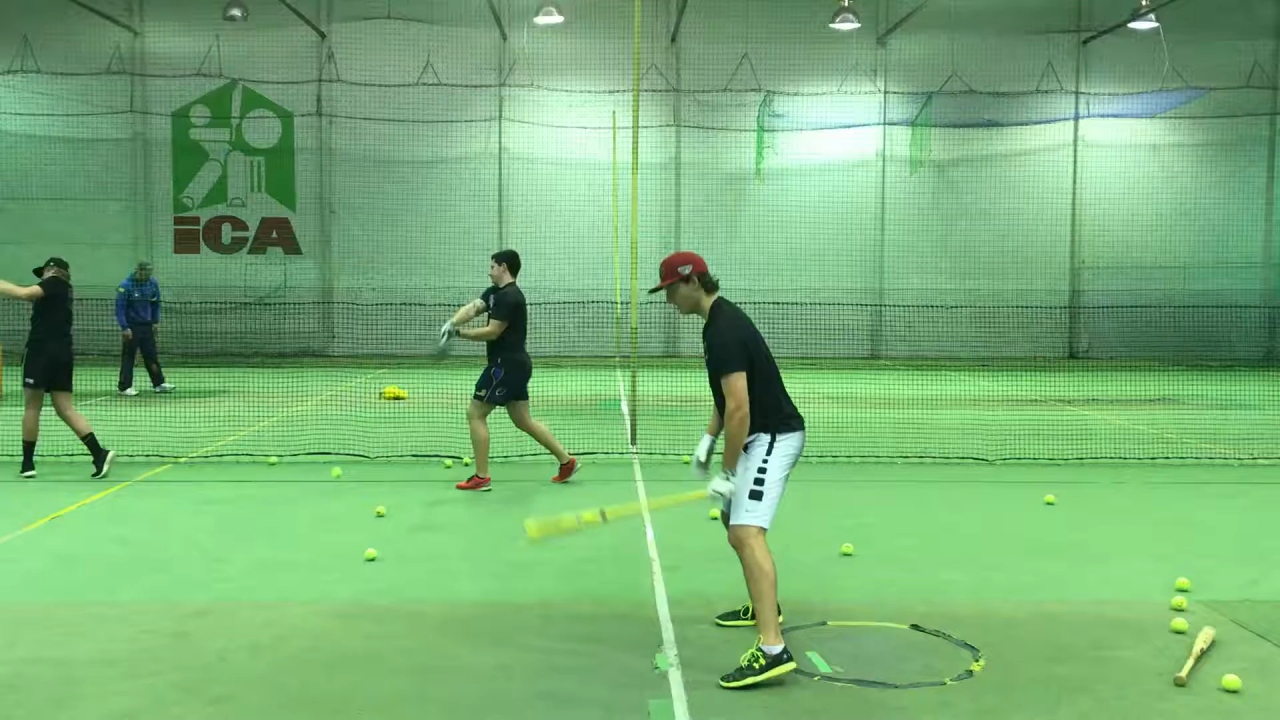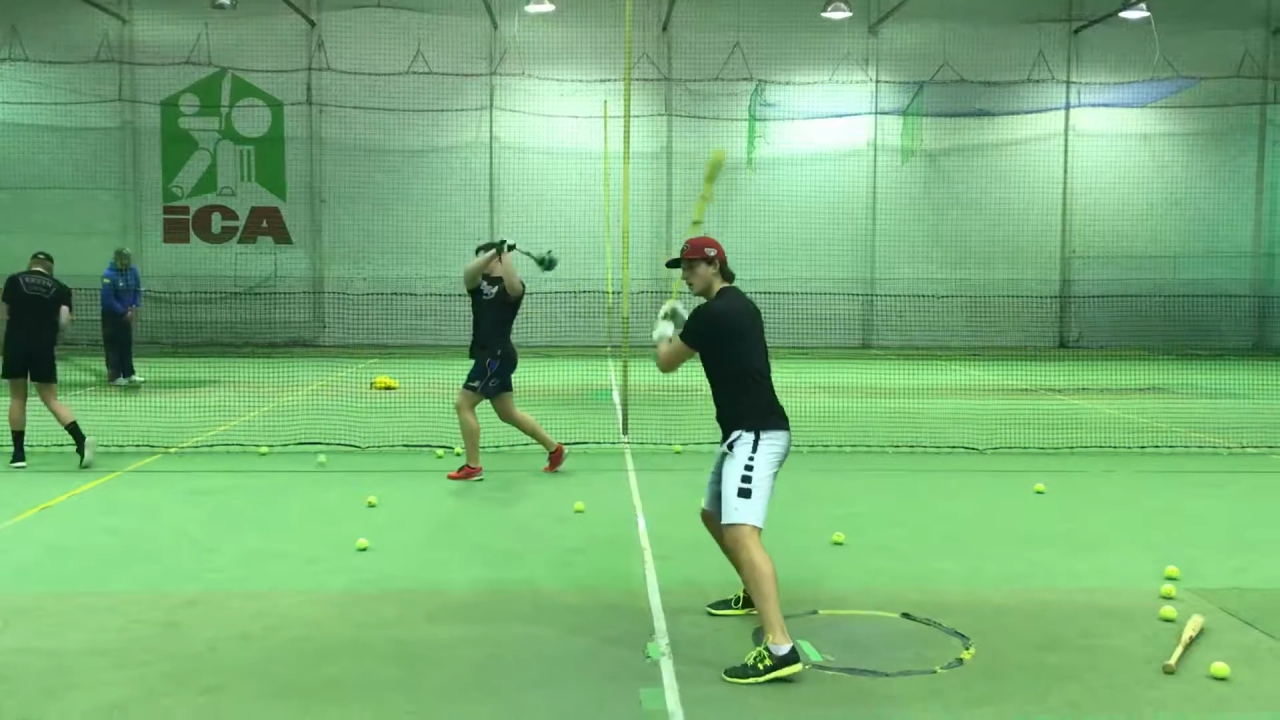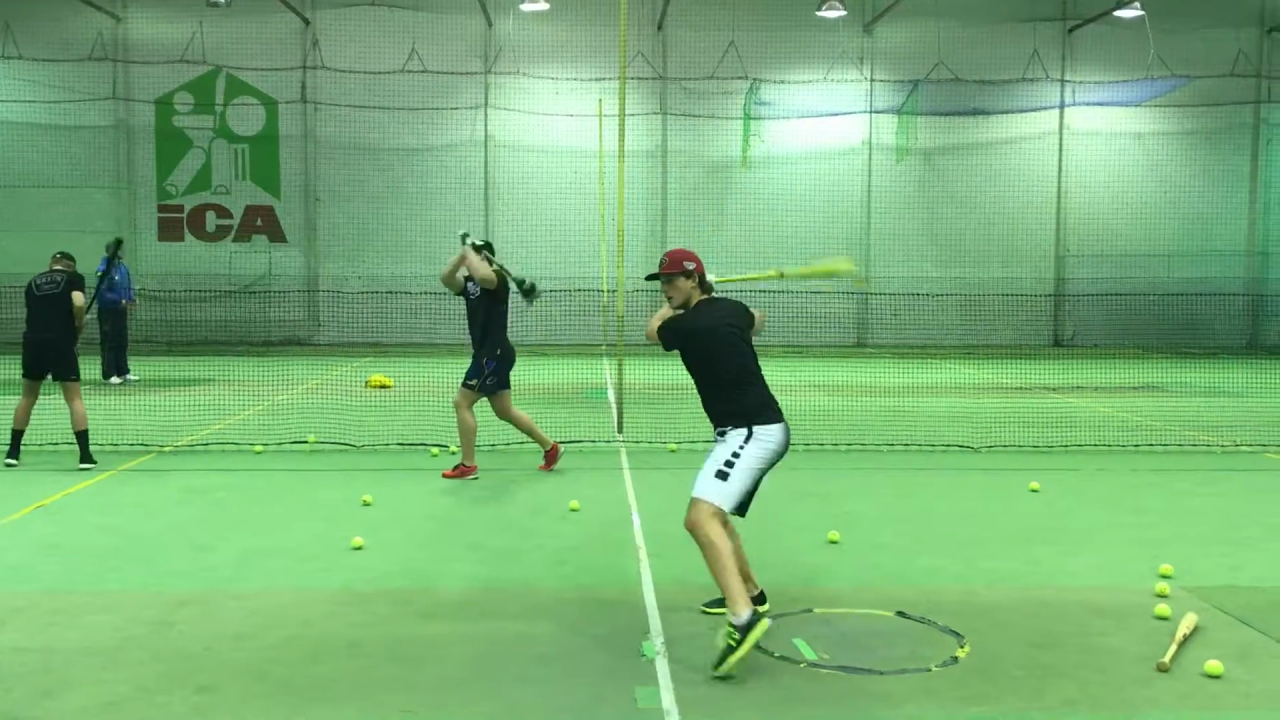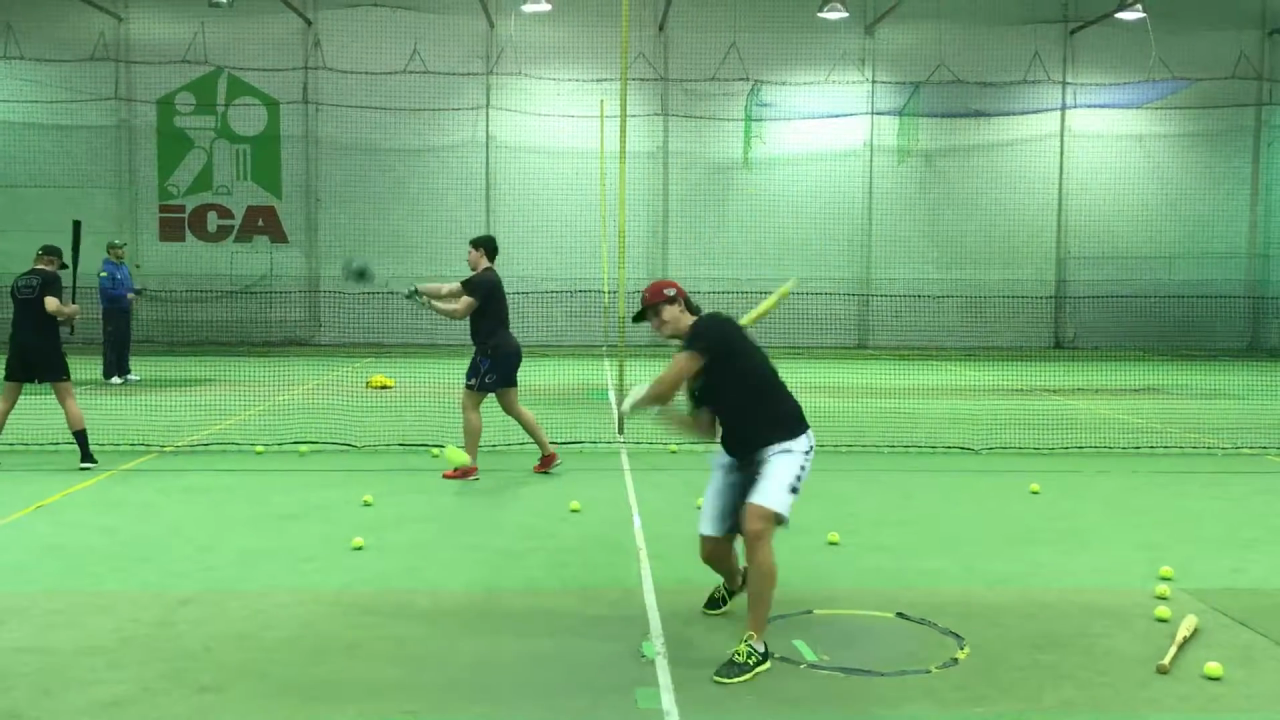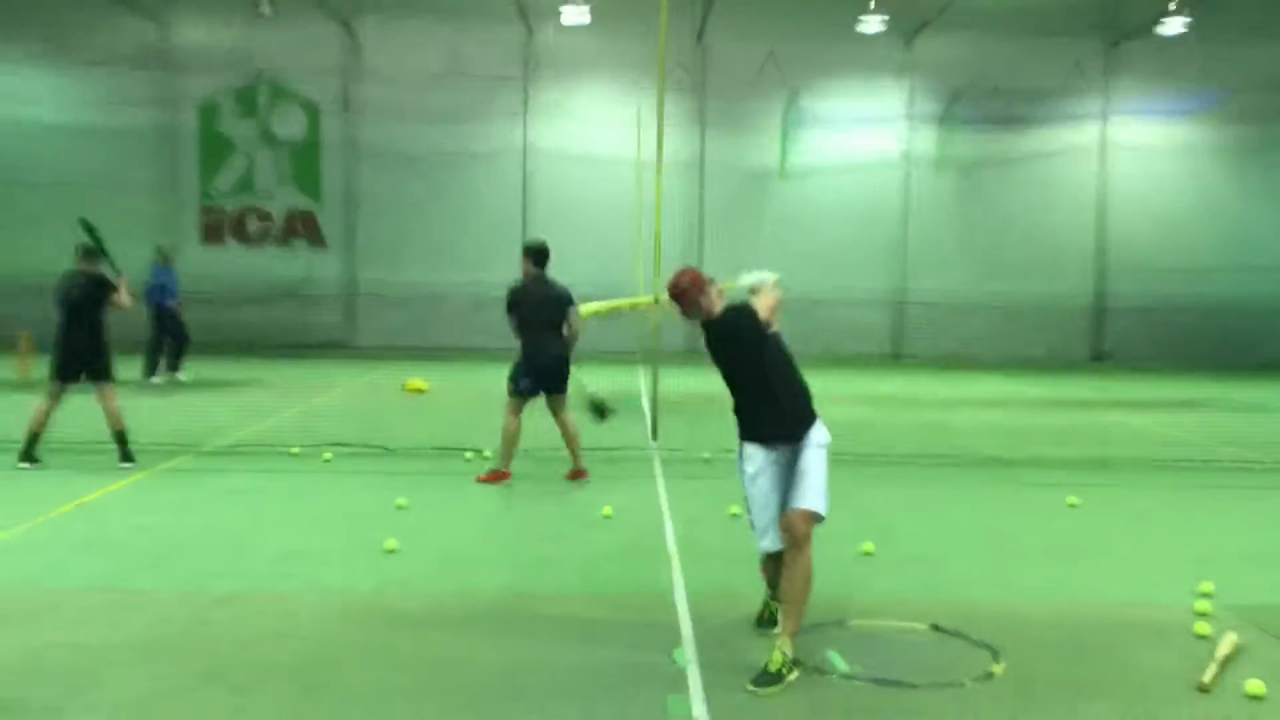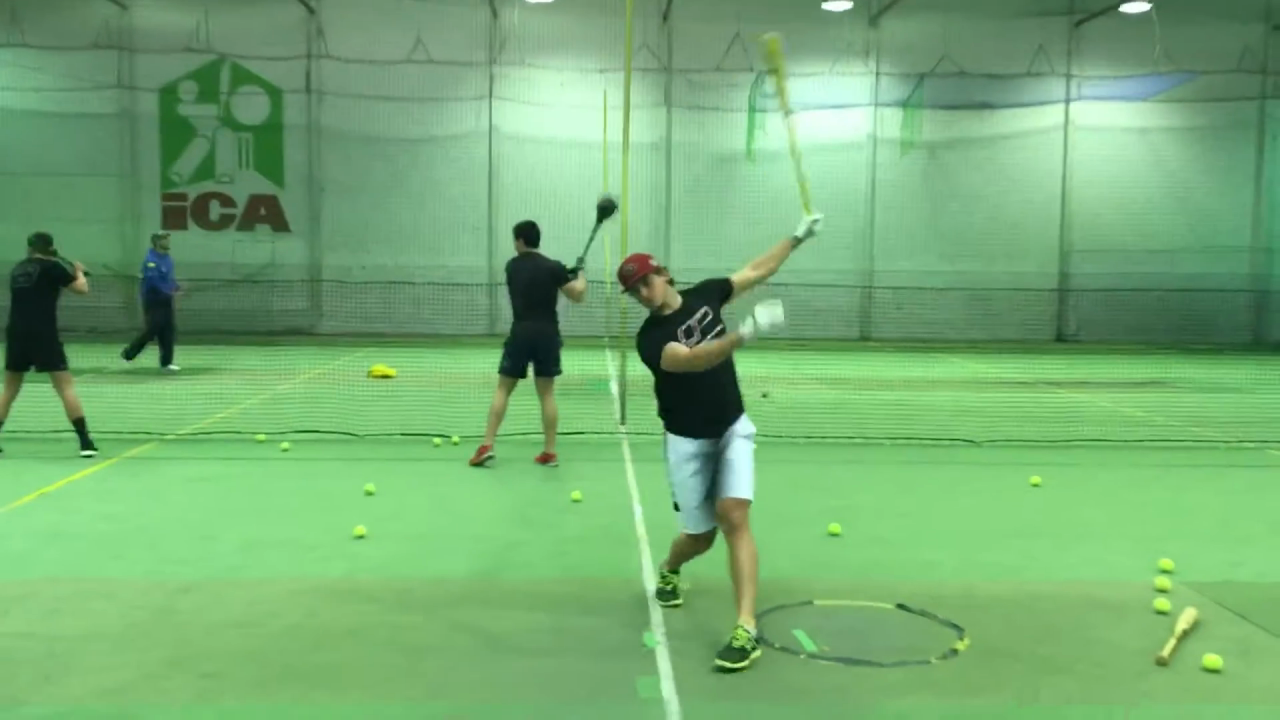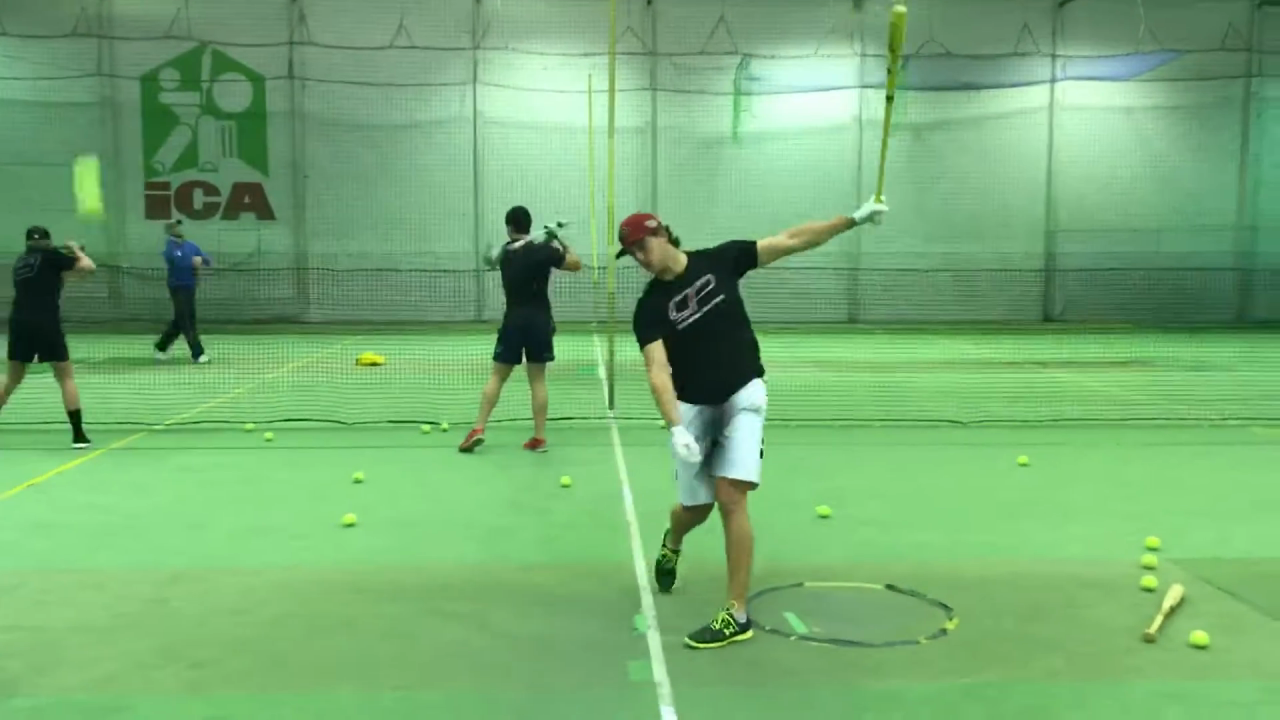
dt=0.5s
person 1, frame 1
left shoulder: (724, 332)
right shoulder: (722, 318)
left elbow: (739, 408)
left wrist: (726, 471)
right wrist: (707, 442)
left hip: (773, 437)
right hip: (765, 435)
left knee: (746, 533)
right knee: (733, 519)
left ankle: (772, 648)
right ankle: (764, 605)
person 1, frame 2
left shoulder: (712, 313)
right shoulder: (739, 305)
left elbow: (665, 360)
left wrist: (663, 334)
right wrist: (682, 325)
left hip: (756, 436)
right hip: (749, 432)
left knee: (740, 534)
right knee: (713, 516)
left ankle: (779, 649)
right ankle: (754, 595)
person 1, frame 3
left shoulder: (683, 327)
right shoulder: (733, 309)
left elbow: (652, 332)
right elbow: (758, 323)
left wrist: (674, 307)
left hip: (750, 432)
right hip: (770, 428)
left knee: (699, 516)
right knee: (711, 508)
left ankle: (743, 615)
right ankle: (749, 591)
person 1, frame 4
left shoulder: (712, 328)
right shoulder: (694, 365)
left elbow: (661, 387)
right elbow: (707, 431)
left wrist: (638, 399)
right wrist: (667, 412)
left hip: (786, 444)
right hip: (738, 453)
left knee: (755, 526)
right knee: (711, 549)
left ankle: (755, 644)
right ankle: (736, 582)
person 1, frame 5
left shoulder: (741, 320)
right shoulder: (723, 326)
right elbow: (767, 303)
left wrist: (762, 291)
right wrist: (764, 286)
left hip: (807, 433)
right hip: (762, 447)
left knee: (798, 528)
right knee: (774, 548)
left ankle: (786, 650)
right ankle: (774, 596)
person 1, frame 6
left shoulder: (704, 295)
right shoulder: (650, 337)
left elbow: (754, 270)
right elbow: (693, 360)
left wrist: (797, 238)
right wrist: (745, 332)
left hip: (733, 429)
right hip: (688, 440)
left knee: (733, 516)
right knee: (700, 535)
left ankle: (747, 629)
right ankle: (669, 571)
person 1, frame 7
left shoulder: (721, 259)
right shoulder: (649, 306)
left elbow: (789, 240)
right elbow: (658, 369)
left wrist: (853, 219)
right wrist: (675, 427)
left hip: (742, 396)
right hip: (693, 406)
left knee: (729, 497)
right knee: (694, 506)
left ankle: (737, 614)
right ankle: (671, 541)
person 2, frame 1
left shoulder: (510, 297)
right shoulder: (496, 292)
left elbow: (490, 332)
right elbow: (471, 309)
left wrist: (458, 332)
right wrist: (451, 323)
left hip: (506, 365)
right hip: (515, 364)
left knee: (475, 414)
right knee: (523, 420)
left ankle: (481, 477)
right ankle: (566, 460)
person 2, frame 2
left shoulder: (514, 287)
right shoulder: (479, 281)
left elbow: (513, 286)
right elbow: (469, 273)
left wrist: (505, 253)
right wrist: (493, 253)
left hip: (497, 355)
right hip: (489, 356)
left knee: (463, 404)
right knee: (507, 413)
left ankle: (473, 467)
right ankle: (554, 448)
person 2, frame 3
left shoulder: (496, 278)
right shoulder: (471, 283)
left elbow: (483, 275)
right elbow: (446, 279)
left wrist: (470, 249)
right wrist: (462, 255)
left hip: (494, 353)
right hip: (492, 353)
left knee: (462, 402)
right knee: (504, 410)
left ankle: (467, 465)
right ankle: (550, 447)
person 2, frame 4
left shoulder: (483, 280)
right shoulder: (481, 279)
left elbow: (460, 311)
right elbow: (445, 290)
left wrist: (430, 304)
right wrist: (421, 289)
left hip: (493, 351)
right hip: (506, 349)
left knee: (469, 404)
right knee: (512, 406)
left ankle: (469, 466)
right ankle: (547, 453)
person 2, frame 5
left shoulder: (516, 292)
right shoulder: (561, 293)
left elbow: (516, 327)
right elbow: (574, 328)
left hip: (532, 356)
right hip: (558, 356)
left knee: (513, 411)
right knee: (560, 411)
left ankle: (502, 469)
right ankle: (579, 467)
person 2, frame 6
left shoulder: (512, 267)
right shoulder: (554, 268)
right elbow: (577, 296)
left wrist: (565, 274)
right wrist: (580, 275)
left hip: (520, 335)
right hip: (548, 336)
left knee: (502, 390)
right knee: (547, 394)
left ankle: (487, 445)
right ankle: (550, 452)
person 2, frame 7
left shoulder: (507, 251)
right shoulder: (545, 253)
right elbow: (576, 264)
left wrist: (547, 239)
right wrist: (558, 238)
left hip: (513, 321)
right hip: (540, 321)
left knee: (497, 376)
right knee: (538, 380)
left ankle: (478, 429)
right ankle: (539, 437)
person 3, frame 1
left shoulder: (56, 283)
right shoulder: (61, 292)
left elbow: (24, 293)
right elbow: (29, 296)
left hip: (42, 350)
right hip: (62, 353)
left knee: (32, 407)
right knee: (66, 409)
left ankle: (28, 463)
right ankle: (99, 453)
person 3, frame 2
right shoulder: (61, 289)
right elbow: (64, 322)
right hip: (44, 345)
right knee: (51, 399)
left ankle: (18, 453)
right ankle: (80, 440)
person 3, frame 3
left shoulder: (33, 282)
right shoulder: (73, 277)
left elbow: (35, 313)
right elbow: (79, 304)
right wrist: (79, 324)
left hip: (32, 342)
right hip: (60, 343)
left knee: (28, 398)
right knee: (74, 399)
left ankle: (13, 451)
right ankle: (85, 455)
person 3, frame 4
right shoulder: (51, 278)
right elbow: (51, 308)
left wrist: (60, 321)
right wrist: (70, 312)
left hip: (19, 346)
right hip: (46, 346)
right knee: (68, 400)
right ankle: (86, 454)
person 3, frame 5
left shoulder: (66, 279)
right shoulder: (97, 279)
right elbow: (123, 303)
left wrist: (111, 289)
right wrist: (121, 287)
left hip: (67, 345)
right hip: (93, 345)
left knee: (51, 399)
right knee: (109, 399)
left ankle: (28, 452)
right ankle: (124, 453)
person 3, frame 6
right shoulder: (52, 267)
right elbow: (82, 288)
left wrist: (66, 275)
right wrist: (78, 271)
right hip: (44, 335)
right knee: (66, 388)
right ankle: (85, 442)
person 3, frame 7
left shoulder: (19, 263)
right shoulder: (51, 256)
right elbow: (89, 267)
left wrist: (69, 259)
right wrist: (77, 252)
left hip: (19, 323)
right hip: (45, 324)
right knee: (65, 378)
right ankle: (78, 435)
